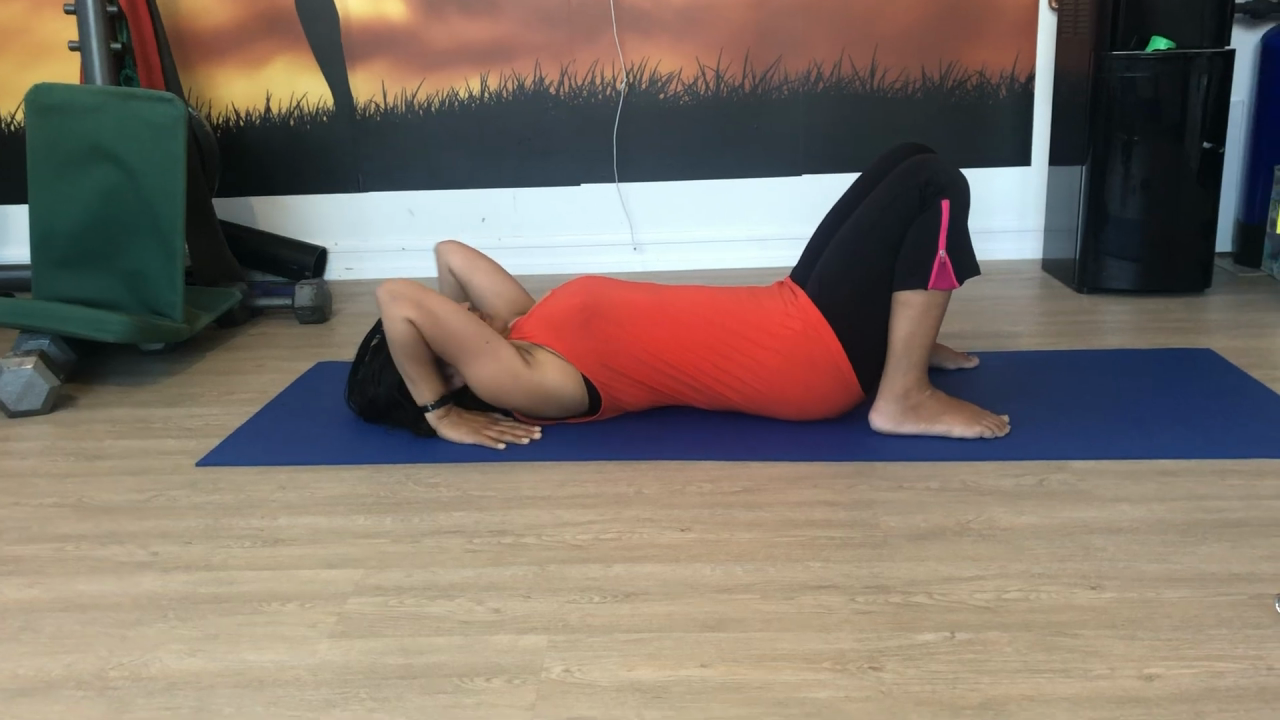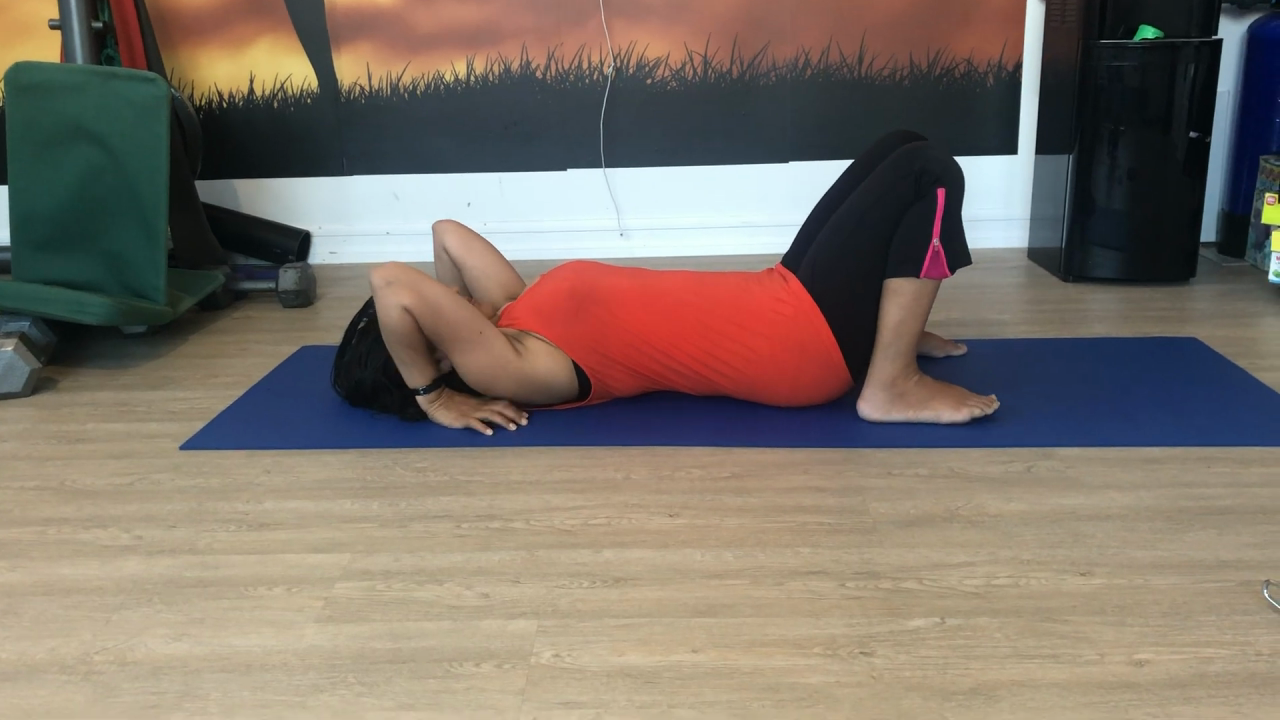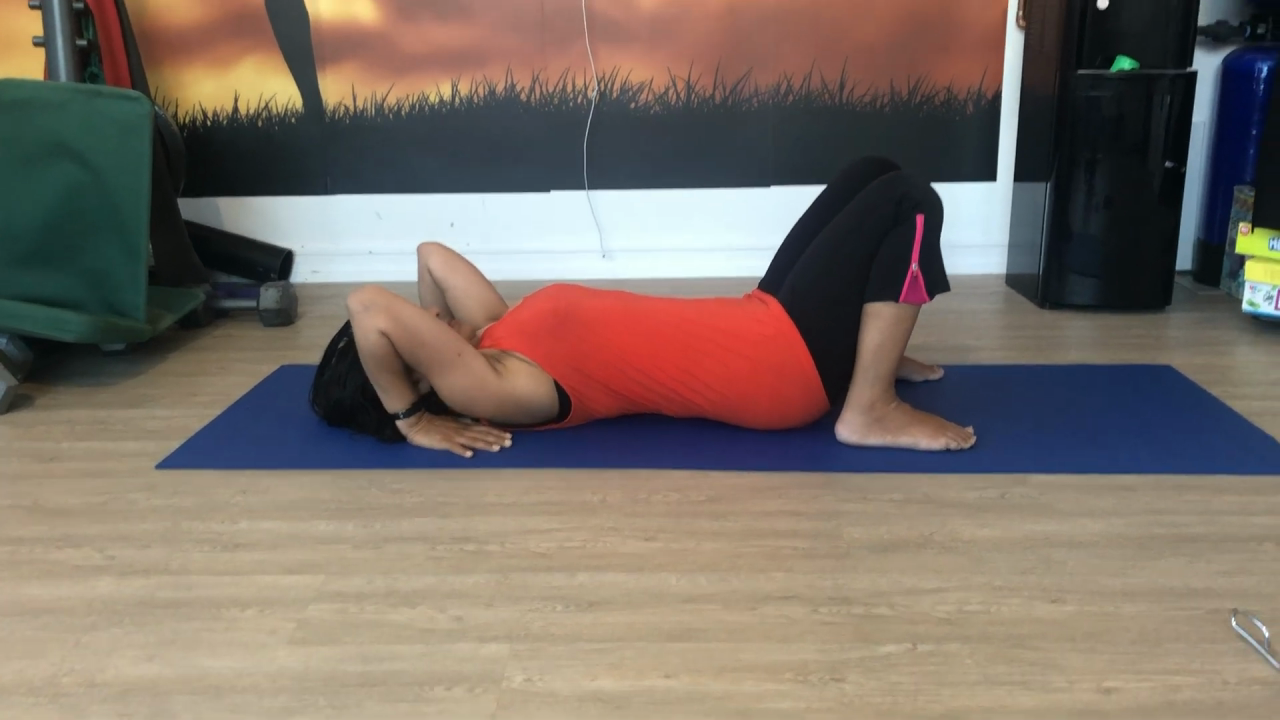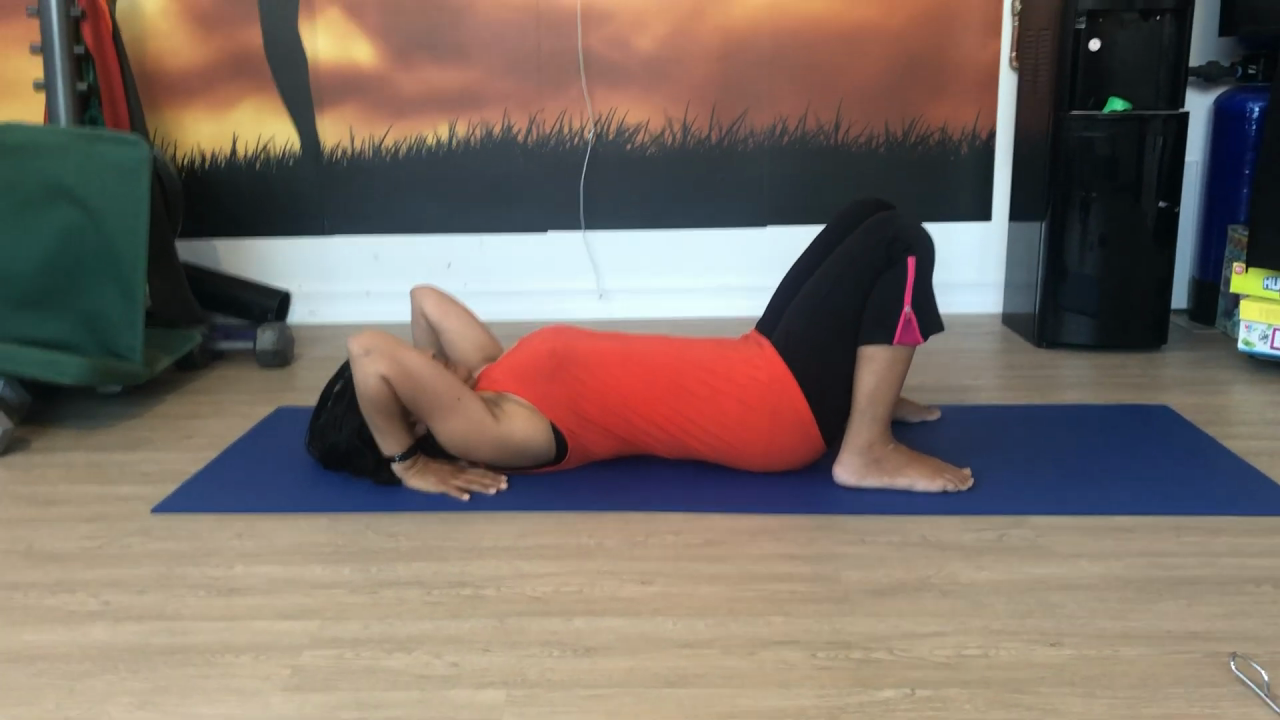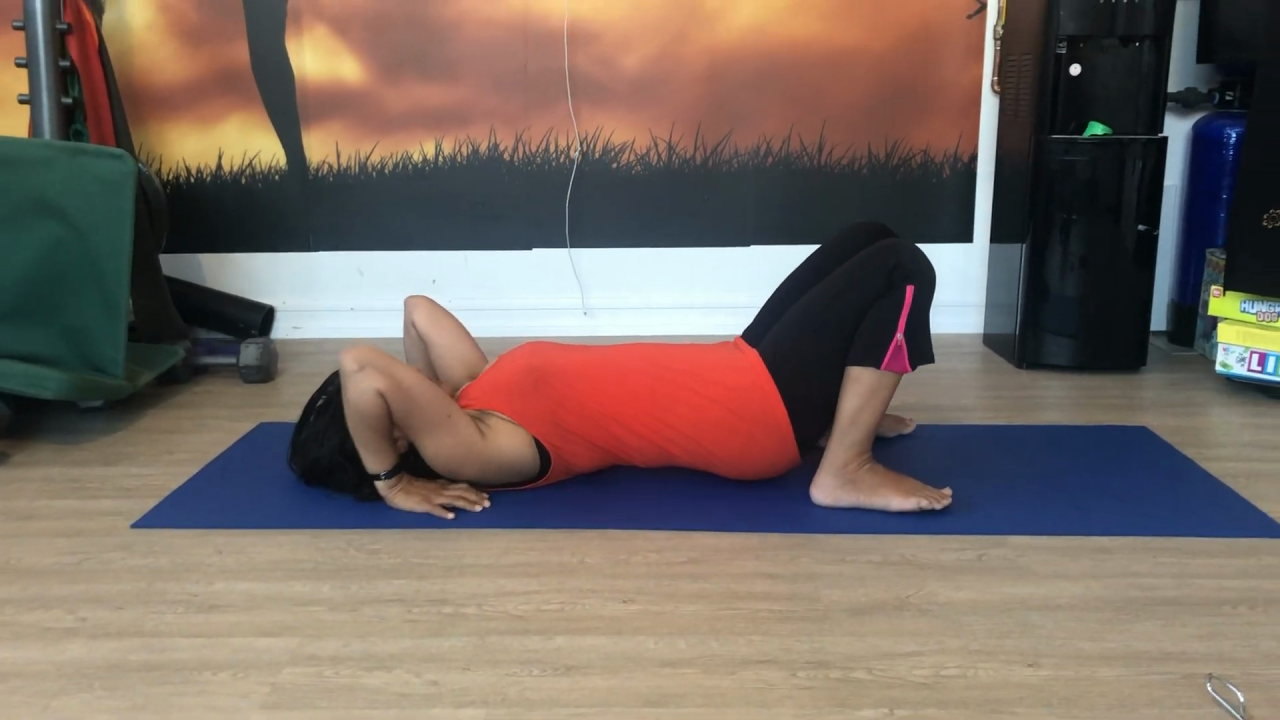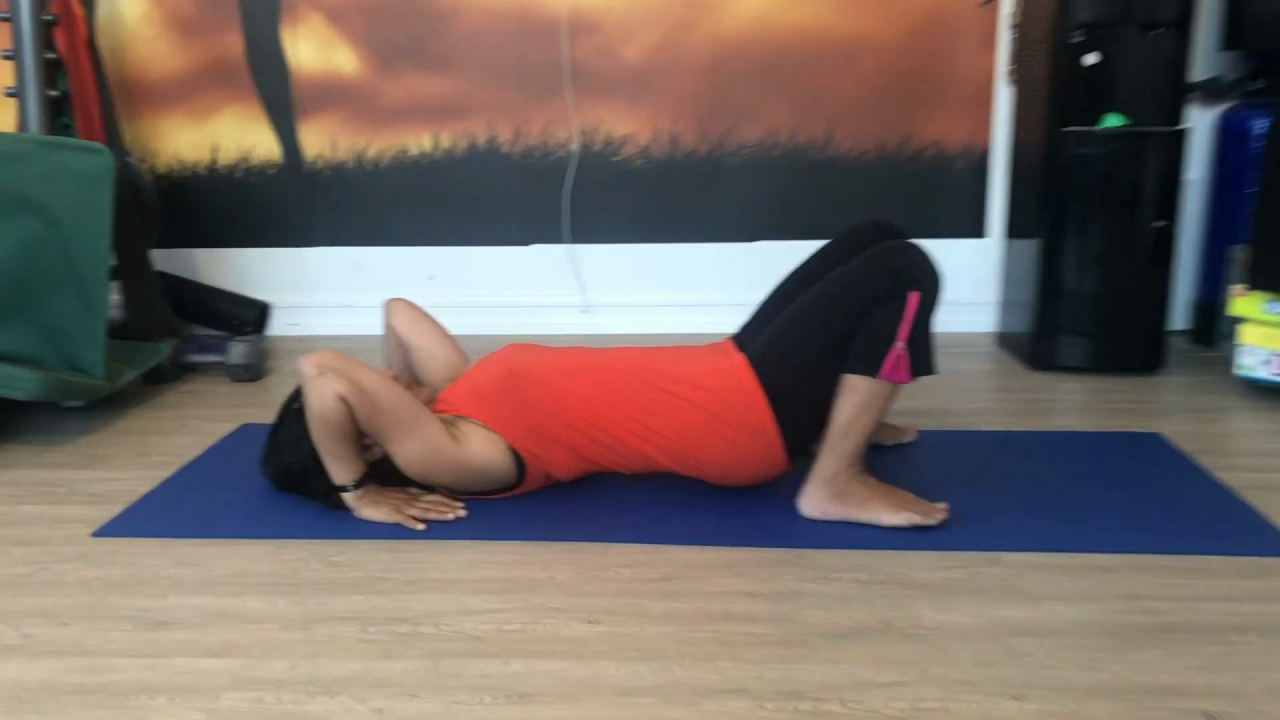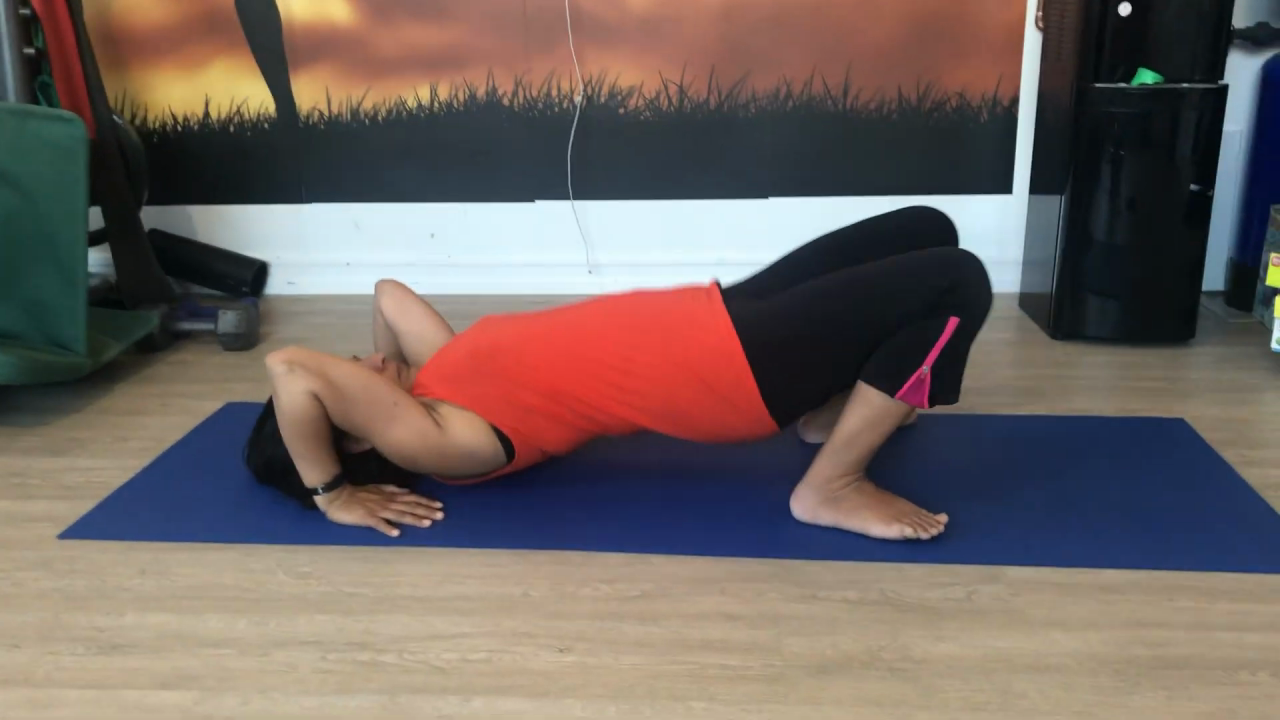
dt=0.7s
person 1, frame 1
left shoulder: (519, 333)
right shoulder: (518, 383)
left elbow: (451, 252)
right wrist: (442, 415)
left hip: (792, 314)
right hip: (813, 362)
left knee: (909, 162)
right knee: (934, 185)
left ankle: (906, 339)
right ankle: (904, 398)
person 1, frame 2
left shoulder: (509, 316)
right shoulder: (509, 370)
left elbow: (448, 231)
right wrist: (433, 399)
left hip: (784, 302)
right hip: (801, 348)
left knee: (903, 149)
right knee: (930, 172)
left ankle: (893, 324)
right ankle: (893, 386)
person 1, frame 3
left shoulder: (490, 339)
right shoulder: (491, 388)
left elbow: (433, 253)
right wrist: (412, 420)
left hip: (761, 326)
right hip: (780, 371)
left knee: (875, 176)
right knee: (908, 201)
left ankle: (872, 350)
right ankle: (870, 410)
person 1, frame 4
left shoulder: (485, 381)
right shoulder: (487, 432)
left elbow: (425, 297)
right wrist: (408, 466)
left hip: (759, 368)
right hip: (777, 411)
left knee: (871, 217)
right knee: (899, 241)
left ankle: (867, 395)
right ankle: (868, 453)
person 1, frame 5
left shoulder: (469, 393)
right shoulder: (467, 453)
left elbow: (418, 308)
right wrist: (392, 484)
left hip: (739, 372)
right hip: (756, 416)
left knee: (871, 239)
right knee: (901, 267)
left ankle: (845, 410)
right ankle: (846, 471)
person 1, frame 6
left shoulder: (449, 395)
right shoulder: (443, 456)
left elbow: (399, 310)
right elbow: (320, 371)
left hip: (731, 375)
right hip: (746, 419)
left knee: (878, 244)
right knee: (904, 270)
left ankle: (840, 418)
right ankle: (836, 484)
person 1, frame 7
left shoulder: (432, 383)
right shoulder: (431, 442)
left elbow: (390, 292)
left hip: (722, 322)
right hip: (732, 372)
left knee: (927, 232)
right knee: (957, 282)
left ankle: (833, 410)
right ankle: (832, 488)
